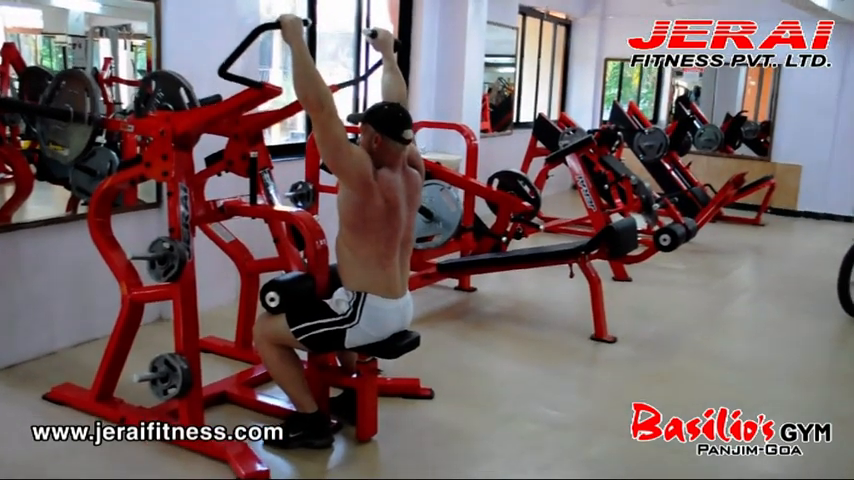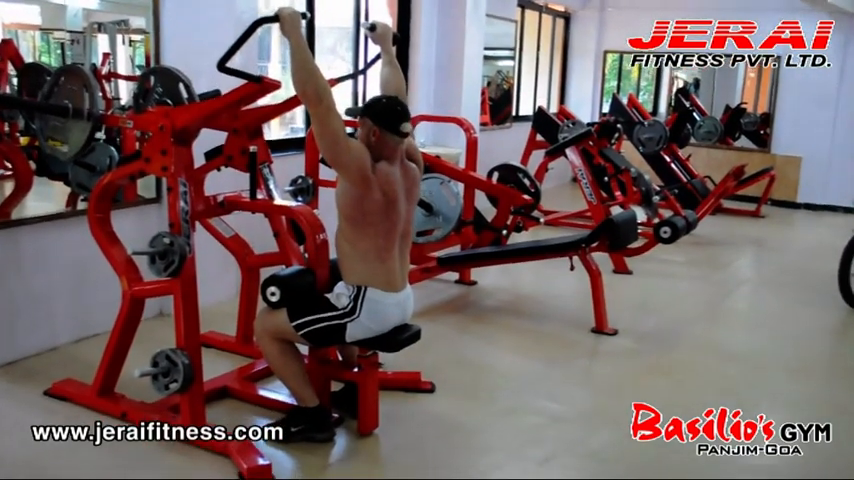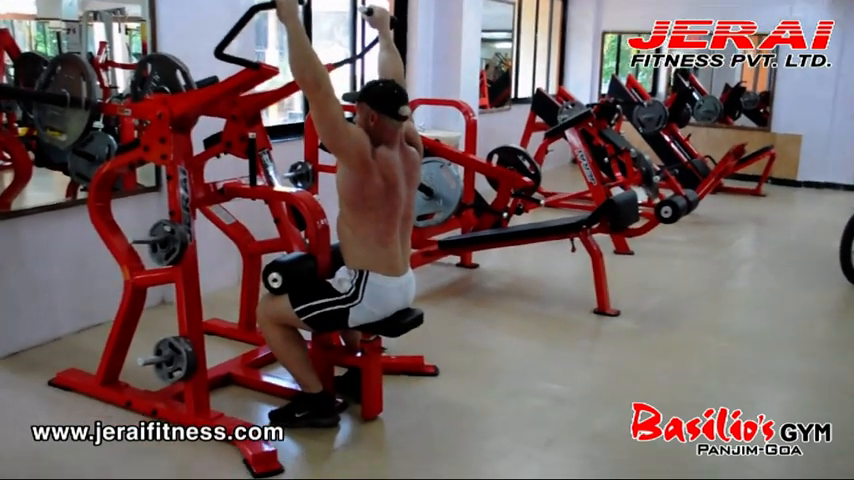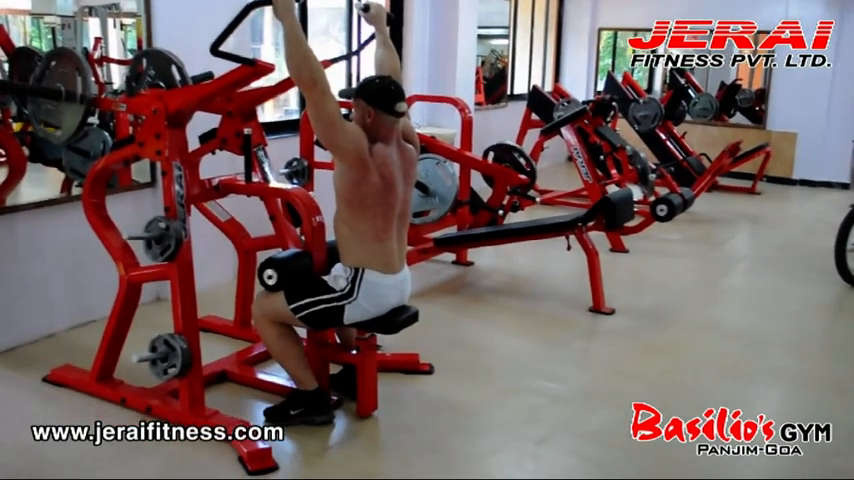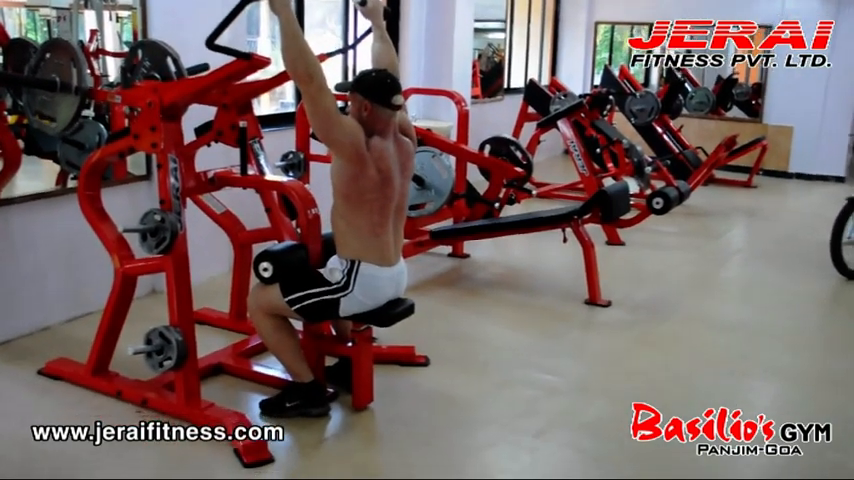
dt=0.2s
person 1, frame 1
left shoulder: (364, 177)
right shoulder: (413, 172)
left elbow: (320, 109)
right elbow: (397, 112)
left wrist: (296, 39)
right wrist: (387, 54)
left hip: (370, 314)
right hip: (401, 309)
left knee: (265, 331)
right knee: (328, 306)
left ankle: (311, 421)
right ankle: (359, 392)
person 1, frame 2
left shoulder: (362, 171)
right shoulder: (411, 166)
left elbow: (318, 102)
right elbow: (395, 105)
left wrist: (293, 32)
right wrist: (385, 47)
left hip: (371, 308)
right hip: (401, 302)
left knee: (266, 326)
right knee: (330, 299)
left ankle: (313, 416)
right ankle: (360, 385)
person 1, frame 3
left shoulder: (362, 155)
right shoulder: (410, 149)
left elbow: (317, 88)
right elbow: (394, 90)
left hip: (373, 292)
right hip: (403, 285)
left knee: (268, 312)
right knee: (333, 285)
left ankle: (317, 401)
right ankle: (362, 373)
person 1, frame 4
left shoulder: (359, 152)
right shoulder: (407, 146)
left elbow: (313, 86)
right elbow: (389, 87)
left hip: (369, 289)
right hip: (399, 283)
left knee: (264, 309)
right knee: (324, 282)
left ankle: (312, 398)
right ankle: (357, 370)
person 1, frame 5
left shoulder: (356, 146)
right shoulder: (405, 139)
left elbow: (310, 81)
right elbow: (387, 81)
left hip: (364, 281)
right hip: (395, 275)
left knee: (259, 301)
right knee: (322, 274)
left ankle: (308, 390)
right ankle: (353, 363)
